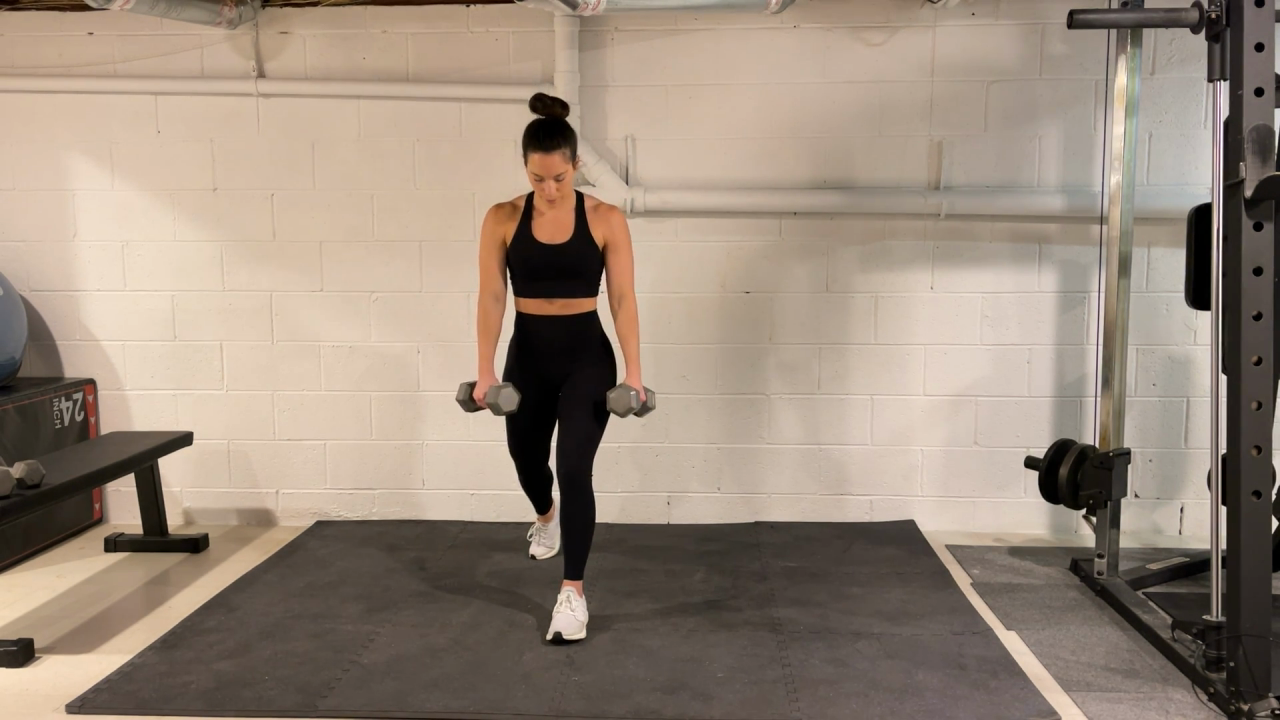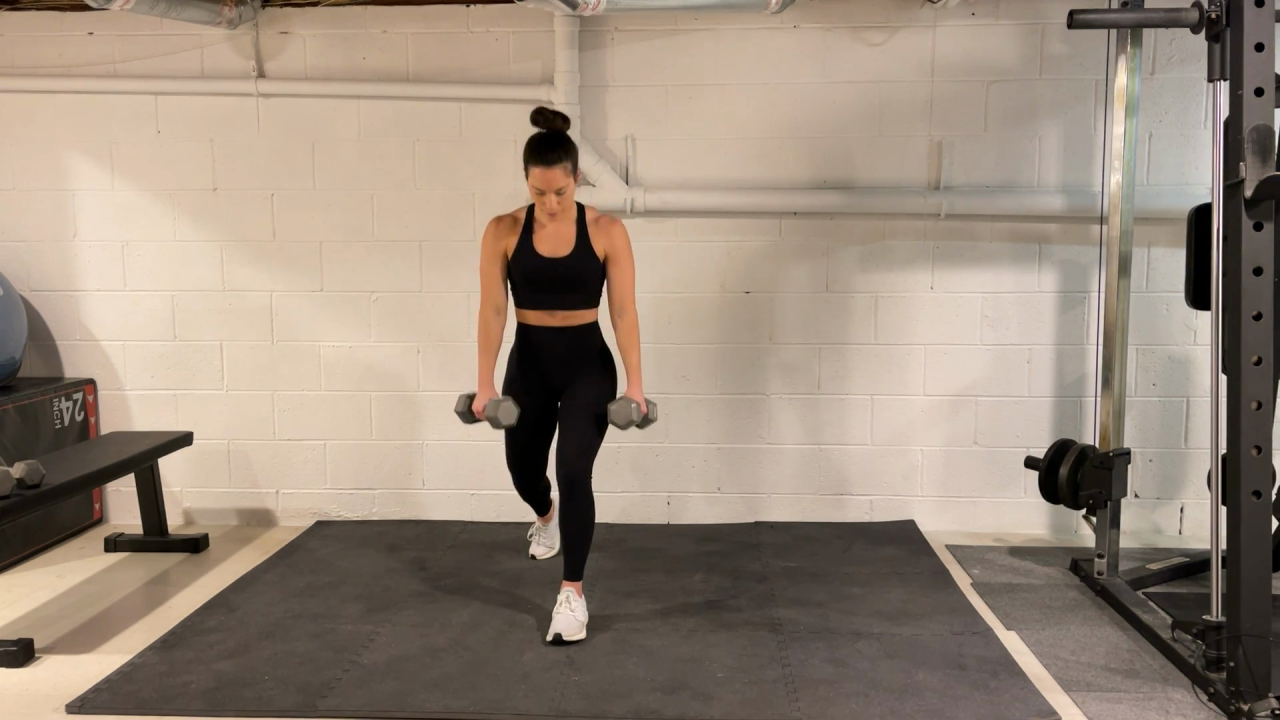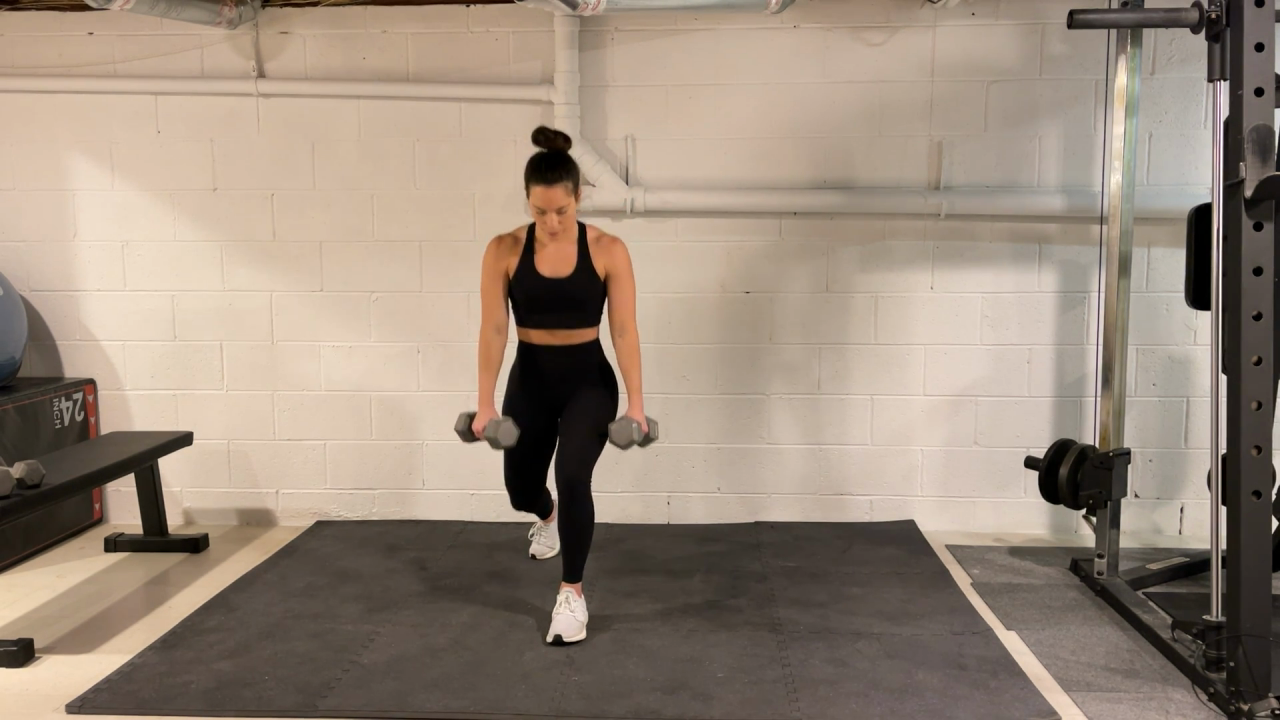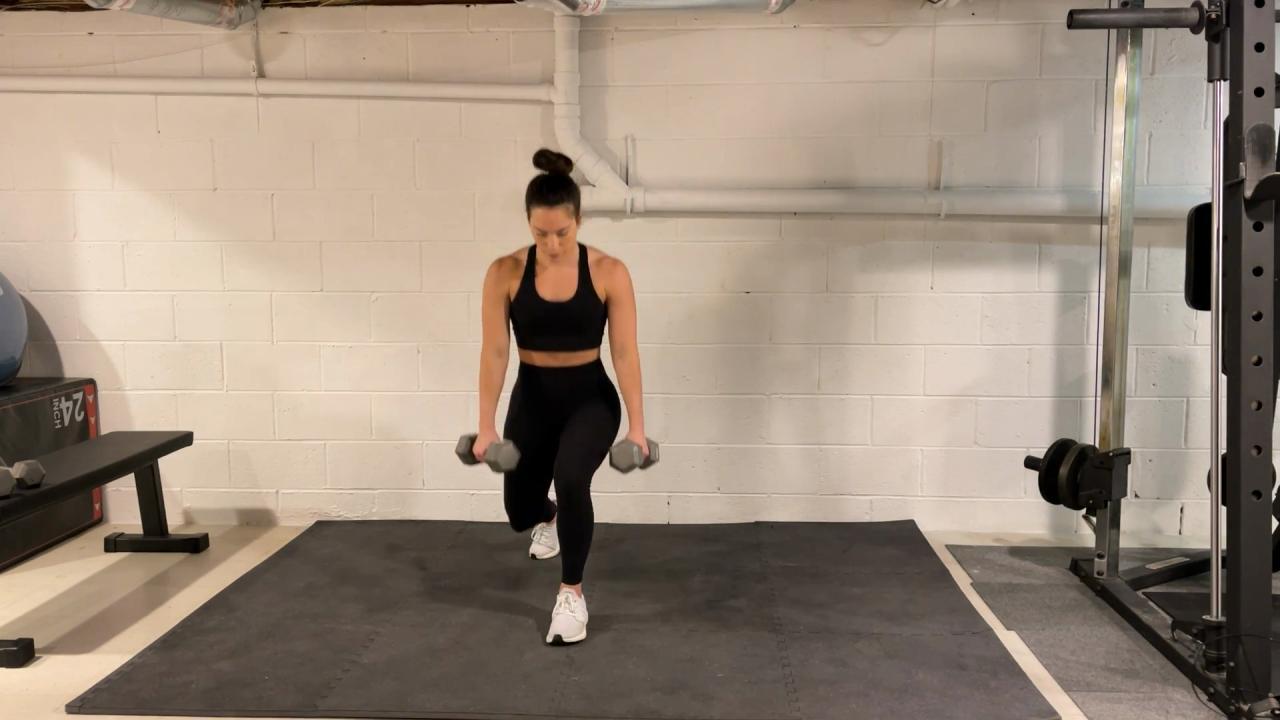
dt=0.1s
person 1, frame 1
left shoulder: (606, 219)
right shoulder: (502, 219)
left elbow: (622, 299)
right elbow: (491, 298)
left wrist: (633, 371)
right wrist: (485, 370)
left hip: (587, 354)
right hip: (527, 356)
left knee: (574, 469)
right knee: (527, 459)
left ankle: (573, 592)
right ankle: (546, 515)
person 1, frame 2
left shoulder: (607, 231)
right shoulder: (503, 231)
left elbow: (623, 312)
right elbow: (492, 311)
left wrist: (635, 383)
right wrist: (484, 382)
left hip: (587, 364)
right hip: (528, 364)
left knee: (574, 471)
right knee: (523, 471)
left ankle: (573, 592)
right ankle: (546, 515)
person 1, frame 3
left shoulder: (609, 251)
right shoulder: (504, 251)
left elbow: (624, 330)
right elbow: (493, 330)
left wrist: (635, 401)
right wrist: (485, 402)
left hip: (588, 378)
right hip: (530, 378)
left knee: (573, 476)
right knee: (521, 489)
left ankle: (572, 593)
right ankle: (548, 516)
person 1, frame 4
left shoulder: (610, 273)
right shoulder: (505, 273)
left elbow: (625, 352)
right elbow: (494, 352)
left wrist: (636, 423)
right wrist: (486, 425)
left hip: (590, 396)
right hip: (532, 398)
left knee: (572, 479)
right knee: (520, 511)
left ankle: (572, 594)
right ankle: (550, 518)
